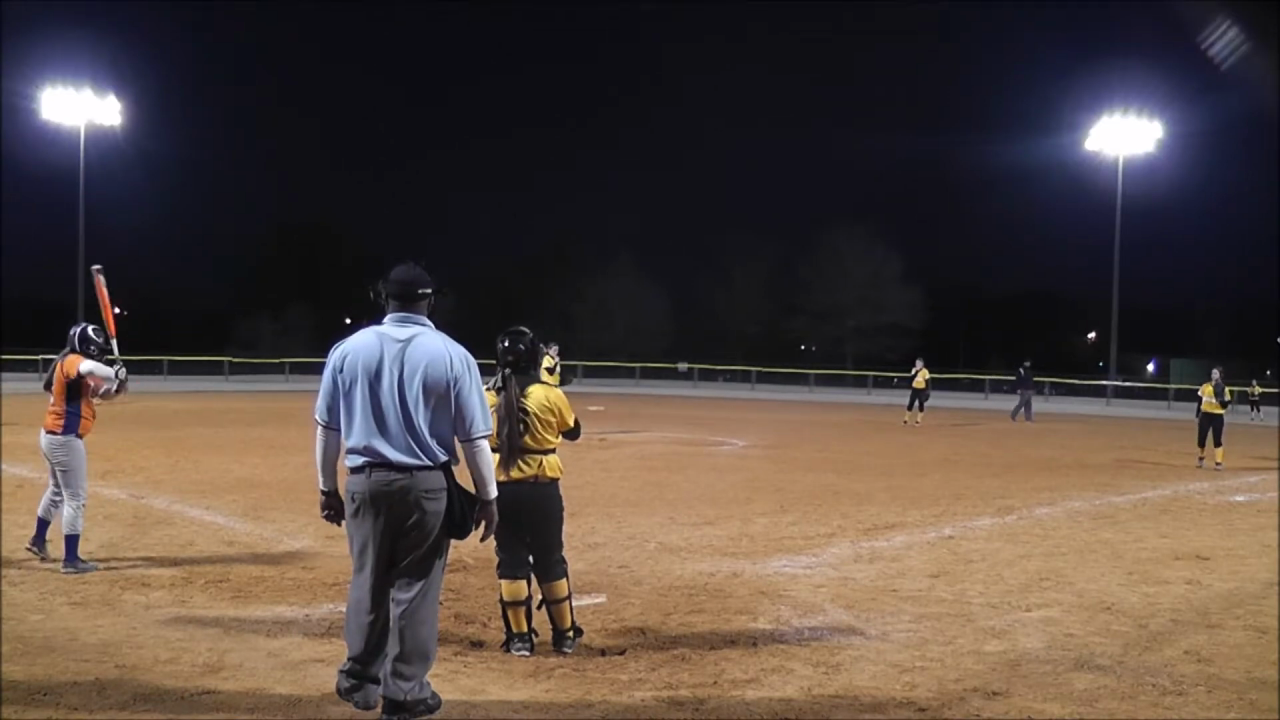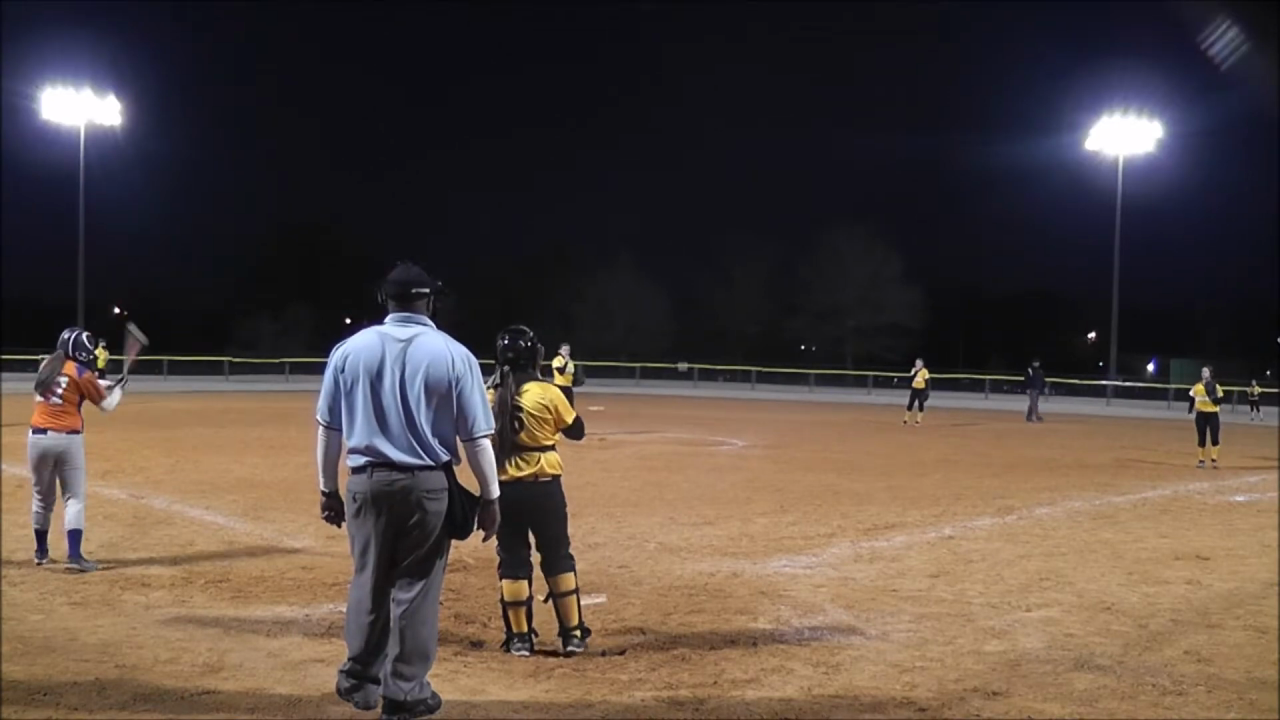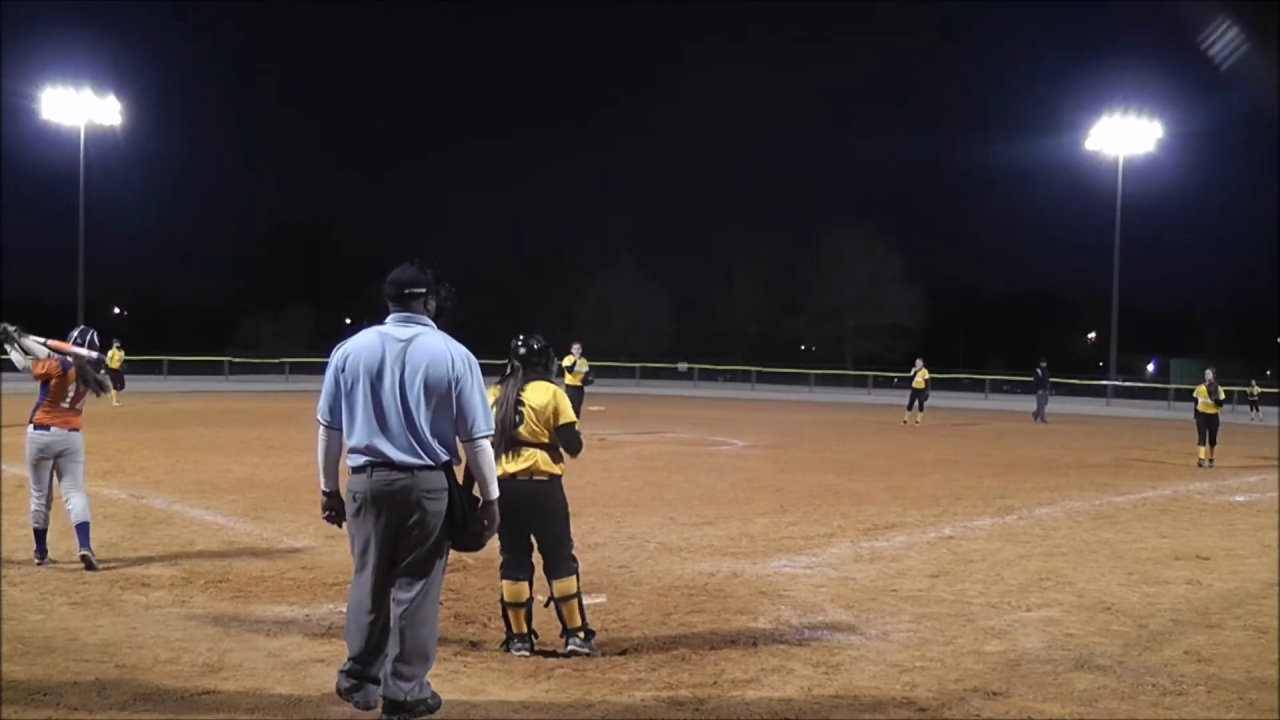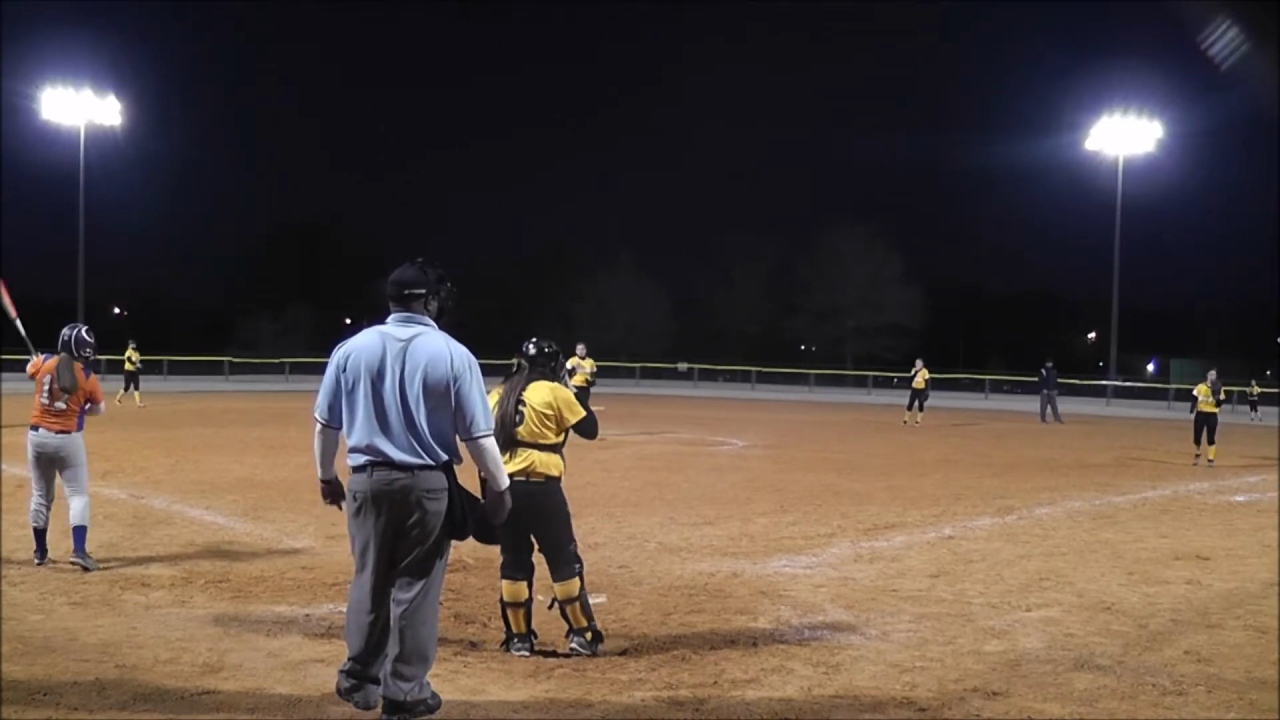
dt=0.4s
person 1, frame 1
left shoulder: (348, 349)
right shoulder: (451, 354)
left elbow: (327, 428)
right elbow: (474, 438)
left wrist: (328, 488)
right wrist: (488, 497)
left hip: (366, 482)
right hip: (426, 485)
left knee: (368, 583)
right knee: (415, 587)
left ankle: (360, 681)
person 1, frame 2
left shoulder: (350, 349)
right shoulder: (453, 353)
left elbow: (328, 428)
right elbow: (476, 437)
left wrist: (328, 488)
right wrist: (490, 497)
left hip: (367, 481)
right hip: (428, 484)
left knee: (369, 582)
right knee: (416, 586)
left ankle: (360, 681)
person 1, frame 3
left shoulder: (350, 349)
right shoulder: (453, 354)
left elbow: (329, 428)
right elbow: (476, 438)
left wrist: (329, 489)
right wrist: (490, 497)
left hip: (367, 482)
right hip: (428, 484)
left knee: (368, 582)
right knee: (416, 587)
left ankle: (360, 682)
person 1, frame 4
left shoulder: (352, 348)
right shoulder: (453, 354)
left elbow: (325, 424)
right elbow: (479, 436)
left wrist: (326, 474)
right wrist: (500, 488)
left hip: (368, 480)
right hip: (427, 484)
left knee: (368, 583)
right knee: (416, 586)
left ankle: (360, 682)
person 2, frame 1
left shoulder: (487, 396)
right shoulder: (550, 395)
right elbow: (573, 432)
left hip: (501, 489)
right hip: (542, 489)
left knee: (511, 562)
right knee: (551, 561)
left ankle: (519, 638)
right ankle: (565, 634)
person 2, frame 2
left shoulder: (487, 397)
right shoulder: (546, 393)
right elbow: (577, 431)
left hip: (503, 489)
right hip: (543, 487)
left knee: (512, 561)
right knee: (558, 558)
left ankle: (519, 638)
right ankle: (573, 634)
person 2, frame 3
left shoulder: (493, 396)
right shoulder: (550, 393)
right elbow: (571, 443)
right wrist: (570, 442)
left hip: (502, 487)
right hip: (542, 486)
left knee: (513, 561)
right knee: (559, 559)
left ankle: (519, 638)
right ankle: (576, 634)
person 2, frame 4
left shoulder: (496, 397)
right shoulder: (553, 392)
right elbow: (590, 429)
right wrist: (573, 396)
right hip: (540, 487)
left knee: (514, 562)
right knee: (563, 558)
left ankle: (519, 638)
right ankle: (582, 634)
person 3, frame 1
left shoulder: (86, 372)
right shoulder: (70, 362)
left elbow: (104, 393)
right elbow: (89, 367)
left wrist: (119, 384)
right wrist: (114, 373)
left hip: (52, 437)
right hip: (64, 439)
left knee: (57, 490)
right knee: (75, 499)
left ankle: (38, 541)
right ankle: (71, 560)
person 3, frame 2
left shoulder: (48, 364)
right shoulder: (83, 373)
right elbow: (107, 404)
left wrist: (107, 385)
right wrist: (117, 389)
left hip: (38, 438)
right hip: (68, 439)
left knee: (41, 497)
right knee: (75, 497)
left ankle: (41, 552)
right ankle: (74, 556)
person 3, frame 3
left shoulder: (59, 367)
right shoulder: (89, 374)
left elbow: (25, 364)
left hip: (41, 435)
right hip: (71, 438)
left knee: (40, 496)
right knee: (75, 493)
left ankle: (41, 552)
right ankle: (85, 547)
person 3, frame 4
left shoulder: (45, 363)
right shoulder: (87, 377)
left elbow: (31, 369)
right elbow: (98, 408)
left hip: (36, 435)
right hip: (67, 439)
left knee: (40, 496)
right knee: (78, 494)
left ankle: (40, 552)
right ankle: (79, 551)
